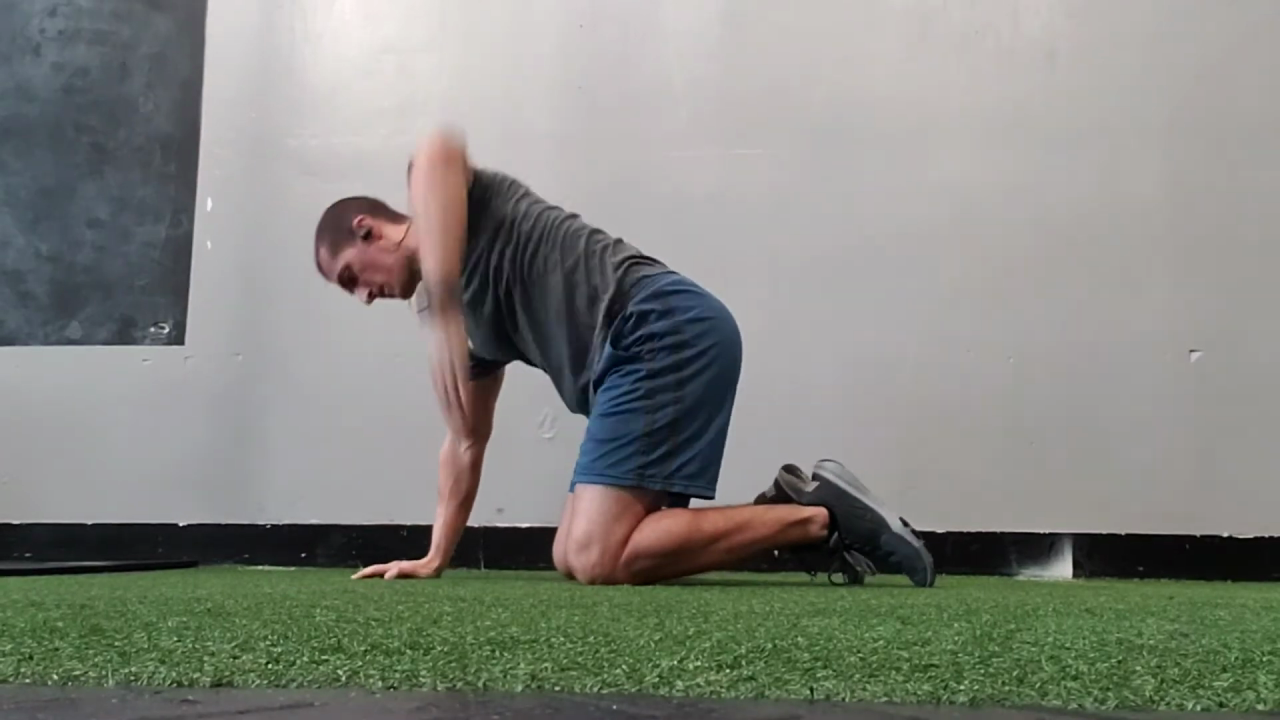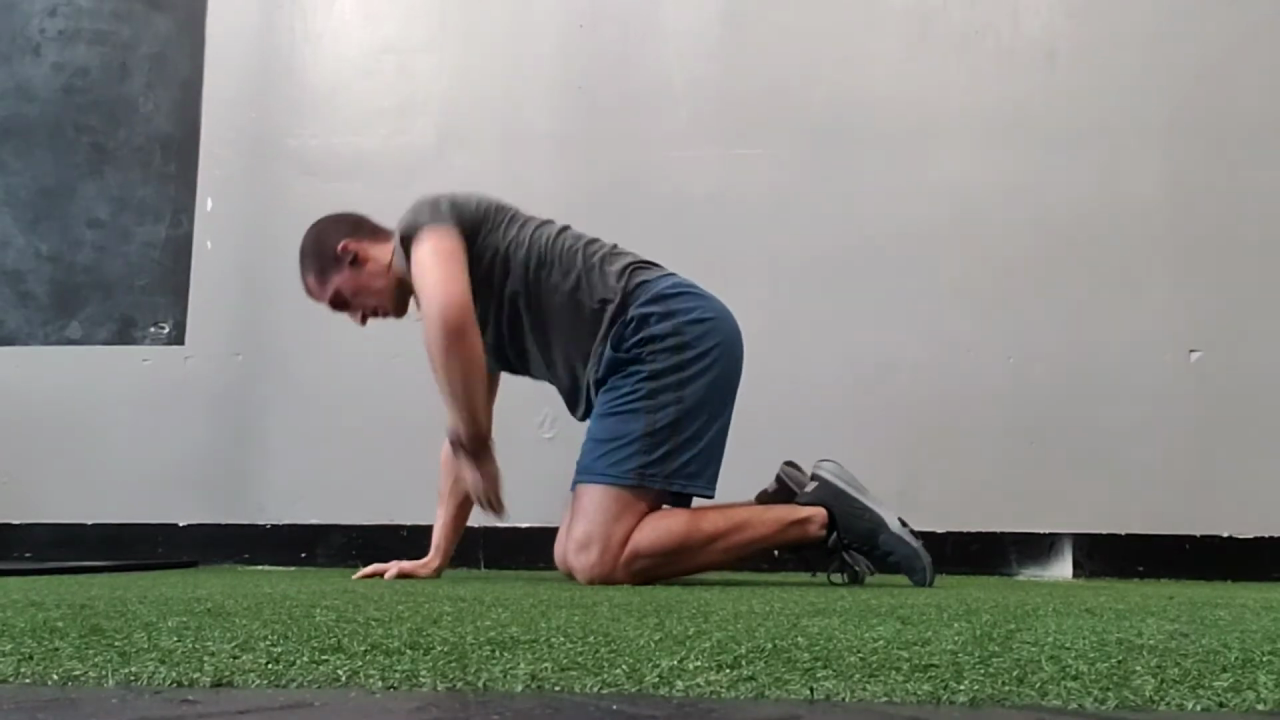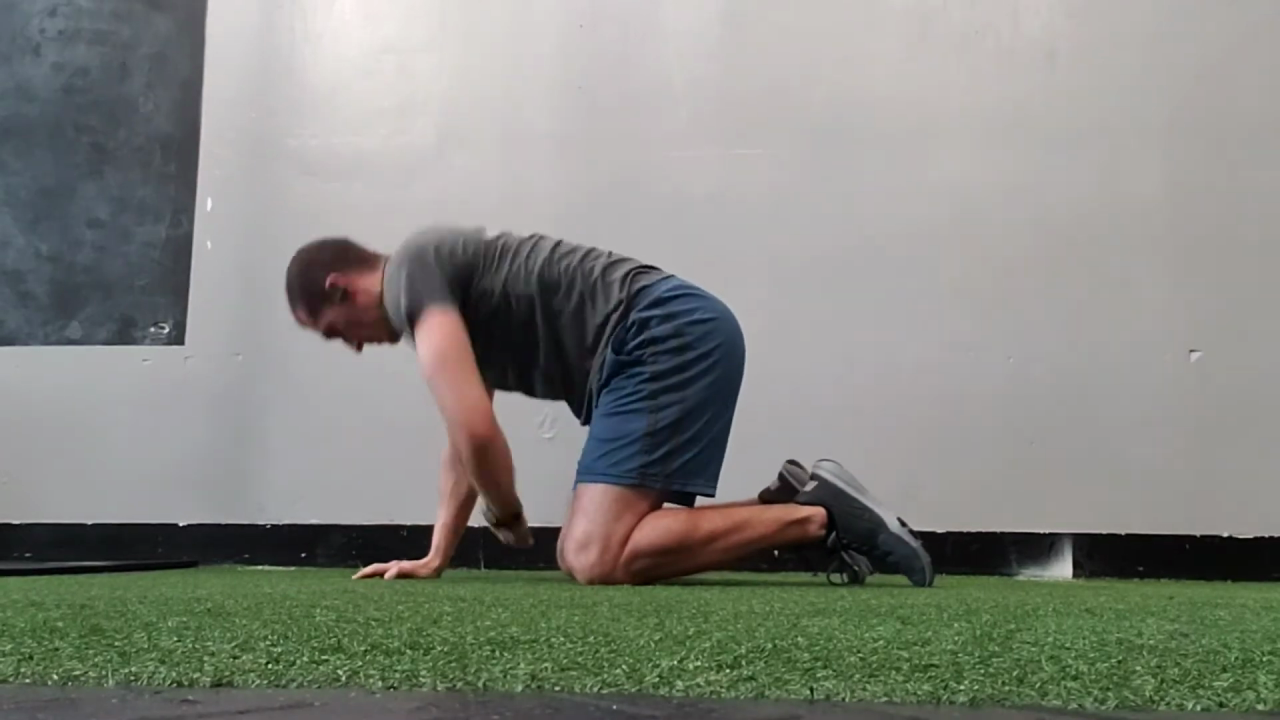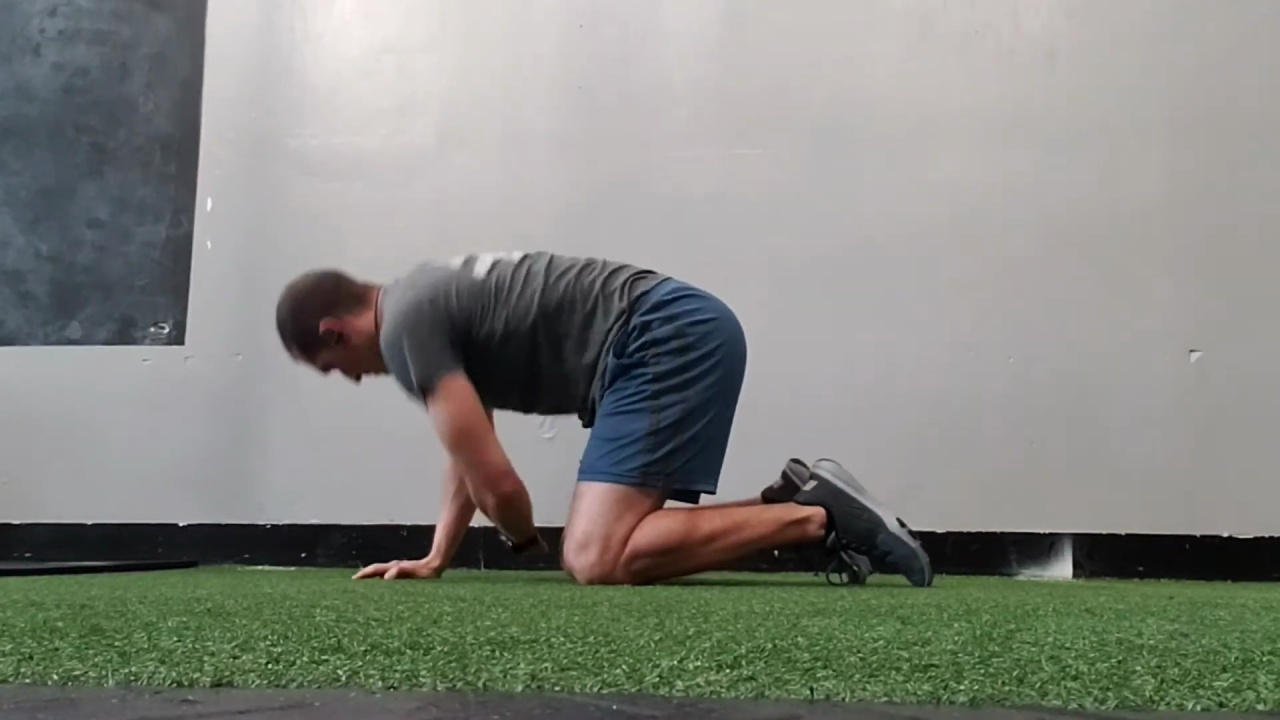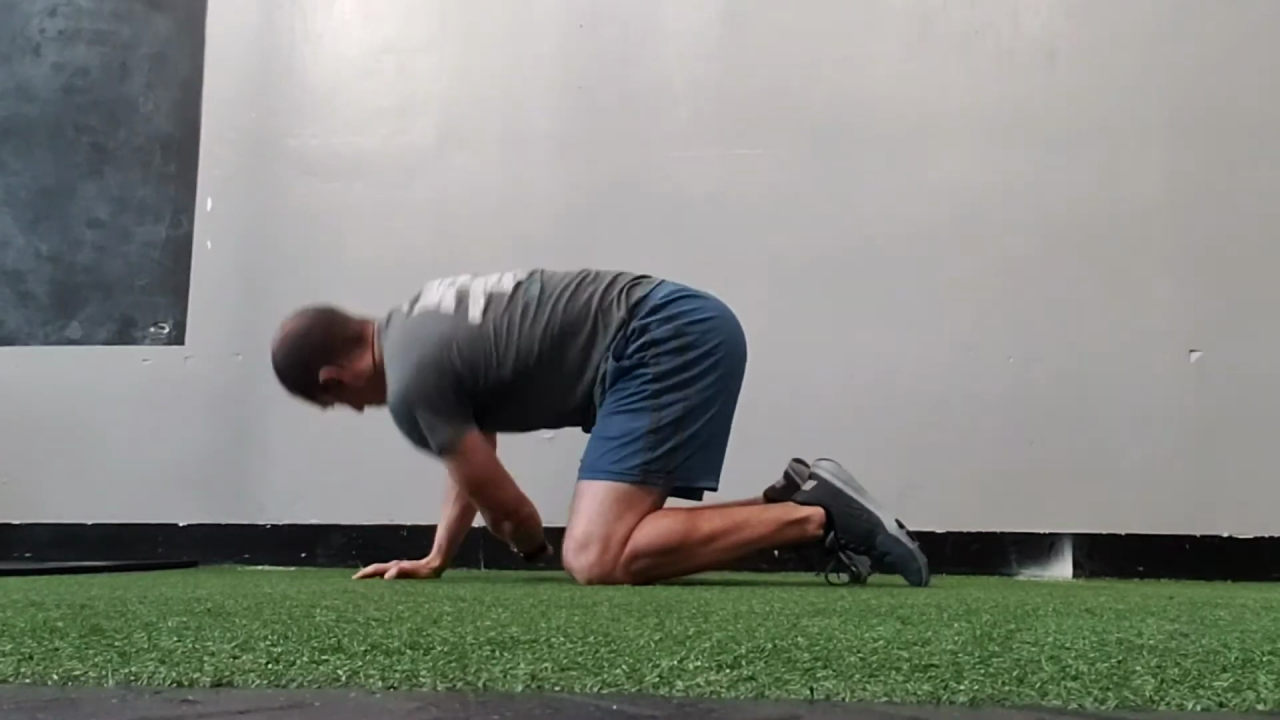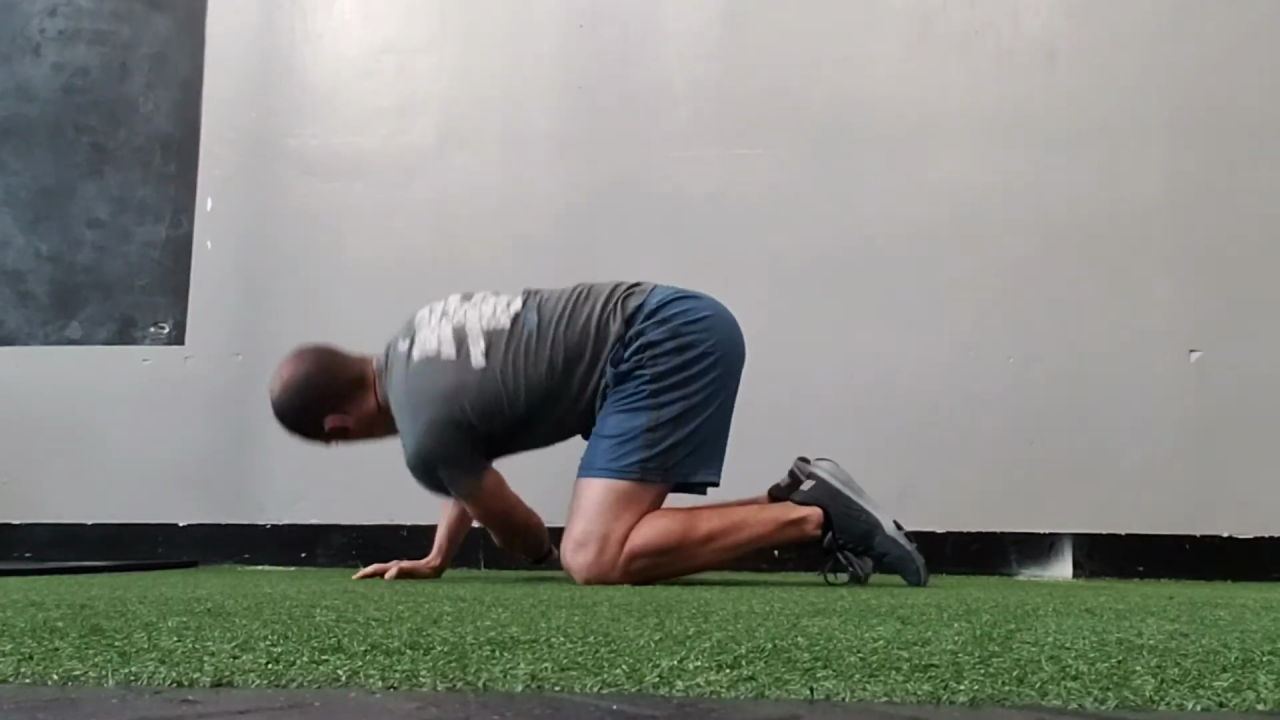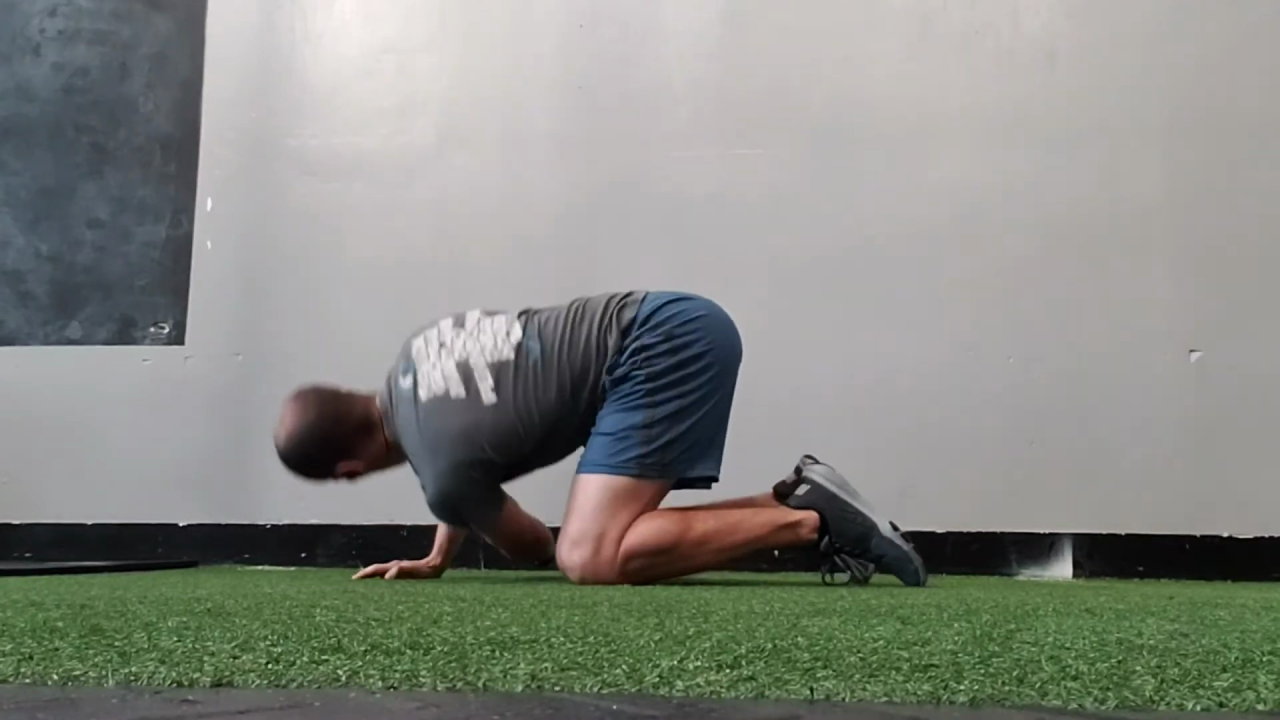
dt=0.1s
person 1, frame 1
left shoulder: (436, 193)
right shoulder: (473, 318)
left elbow: (440, 149)
right elbow: (462, 441)
left wrist: (442, 320)
right wrist: (434, 557)
left hip: (666, 331)
right hip: (642, 352)
left knee: (598, 561)
right knee: (571, 556)
left ankle: (819, 519)
right ankle: (792, 503)
person 1, frame 2
left shoulder: (426, 223)
right shoulder: (457, 310)
left elbow: (449, 317)
right elbow: (459, 437)
left wrist: (477, 458)
right wrist: (434, 555)
left hip: (667, 333)
right hip: (654, 348)
left knee: (595, 560)
right knee: (574, 553)
left ankle: (815, 516)
right ankle: (784, 505)
person 1, frame 3
left shoulder: (415, 269)
right shoulder: (442, 299)
left elbow: (477, 433)
right elbow: (465, 437)
left wrist: (513, 531)
right wrist: (435, 555)
left hip: (669, 333)
right hip: (680, 334)
left knee: (595, 561)
right knee: (580, 553)
left ankle: (817, 515)
right ankle: (790, 503)
person 1, frame 4
left shoulder: (409, 324)
right shoulder: (433, 313)
left elbow: (493, 481)
right elbow: (468, 450)
left wrist: (524, 541)
right wrist: (435, 556)
left hip: (671, 335)
right hip: (681, 336)
left knee: (595, 560)
right knee: (590, 549)
left ankle: (815, 516)
right ankle: (790, 499)
person 1, frame 5
left shoulder: (413, 379)
right shoulder: (414, 326)
left elbow: (514, 519)
right elbow: (474, 442)
left wrist: (531, 550)
right wrist: (435, 557)
left hip: (673, 340)
right hip: (684, 327)
left knee: (593, 559)
right knee: (603, 541)
left ankle: (815, 515)
right ankle: (793, 500)
person 1, frame 6
left shoulder: (426, 432)
right shoulder: (411, 347)
left elbow: (522, 534)
left wrist: (538, 555)
right wrist: (435, 558)
left hip: (670, 342)
right hip: (684, 328)
left knee: (591, 560)
right knee: (602, 541)
left ankle: (813, 517)
right ankle: (794, 498)
person 1, frame 7
left shoulder: (444, 477)
right shoulder: (411, 360)
left elbow: (531, 544)
right wrist: (435, 558)
left hip: (670, 342)
right hip: (677, 325)
left knee: (589, 558)
right knee: (603, 536)
left ankle: (810, 520)
right ankle: (792, 498)
